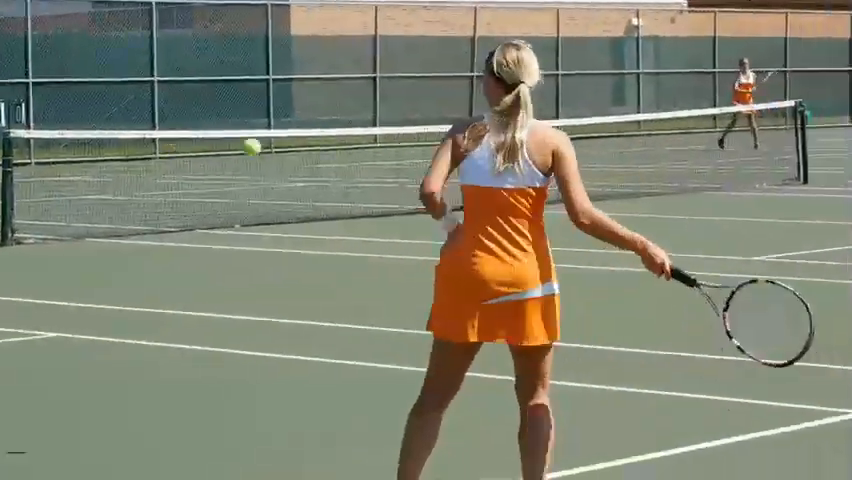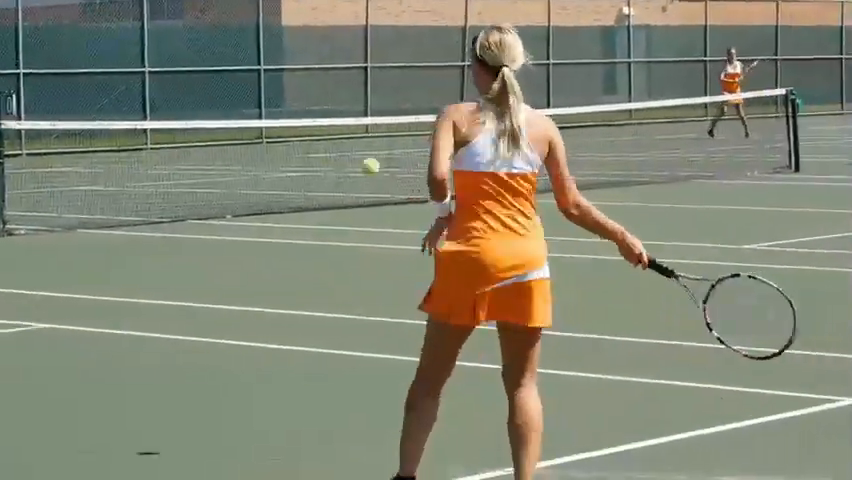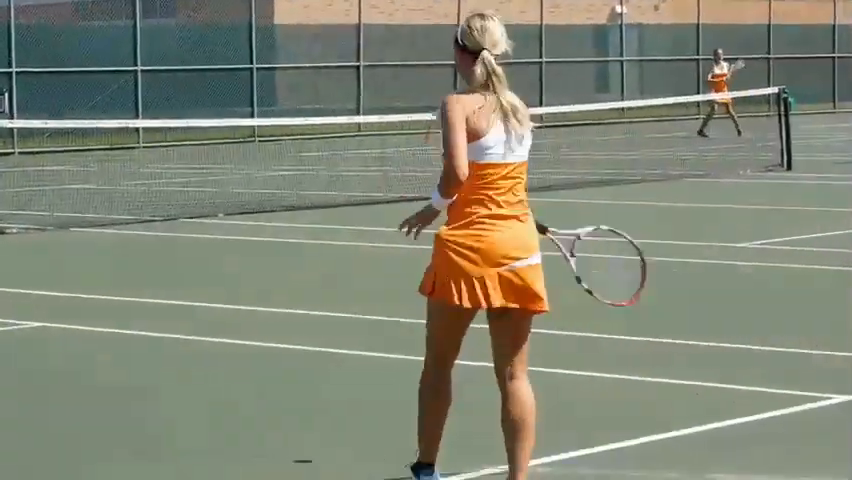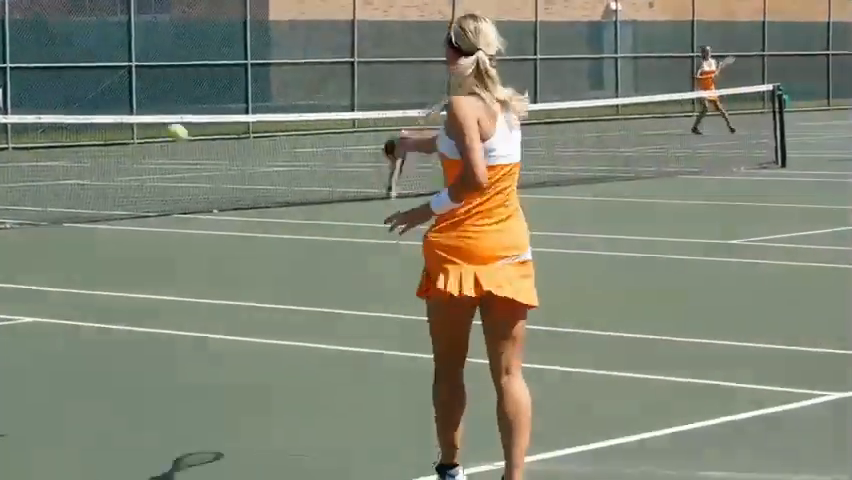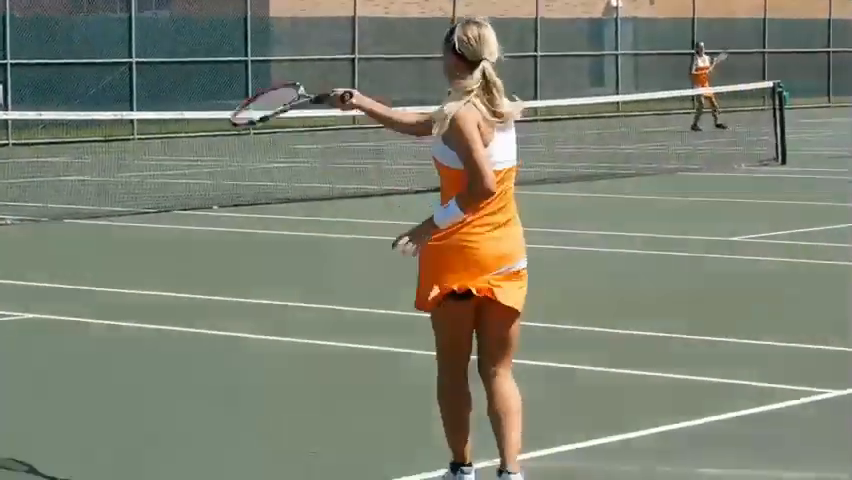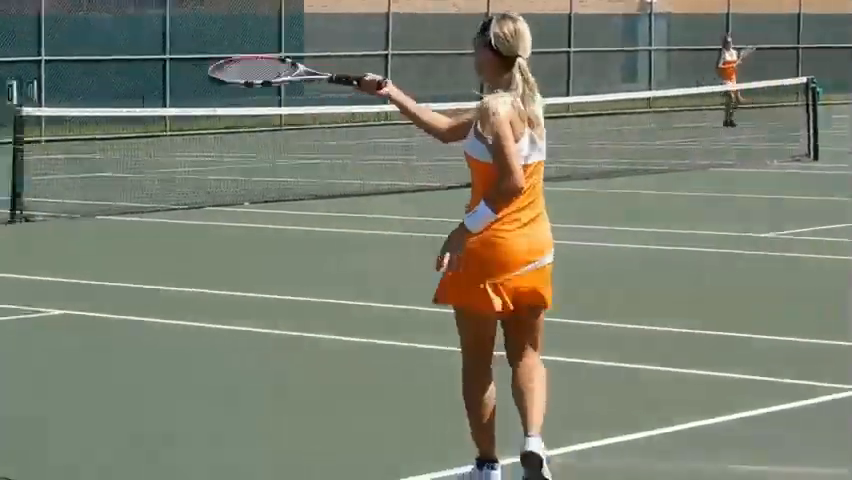
dt=0.1s
person 1, frame 1
left shoulder: (464, 133)
right shoulder: (552, 141)
left elbow: (429, 192)
right elbow: (582, 215)
left wrist: (451, 225)
right wrist: (642, 246)
left hip: (469, 277)
right hip: (527, 279)
left knee: (434, 396)
right knee: (534, 398)
person 1, frame 2
left shoulder: (455, 117)
right shoulder: (545, 126)
left elbow: (437, 177)
right elbow: (572, 203)
left wrist: (443, 216)
right wrist: (623, 236)
left hip: (466, 261)
right hip: (523, 263)
left knee: (429, 378)
right knee: (522, 384)
person 1, frame 3
left shoulder: (458, 105)
right shoulder: (518, 109)
left elbow: (457, 174)
left wrist: (432, 207)
left hip: (468, 248)
right hip: (519, 250)
left knee: (439, 367)
right knee: (514, 376)
person 1, frame 4
left shoulder: (460, 107)
right shoulder: (509, 102)
left elbow: (476, 179)
left wrist: (430, 209)
right wrist: (419, 144)
left hip: (460, 248)
right hip: (510, 250)
left knee: (449, 368)
right knee: (508, 373)
person 1, frame 5
left shoulder: (460, 114)
right shoulder: (501, 108)
left elbow: (485, 186)
right elbow: (418, 124)
left wrist: (434, 223)
right wrist: (361, 101)
left hip: (459, 254)
right hip: (506, 254)
left knee: (453, 371)
right knee: (499, 372)
person 1, frame 6
left shoulder: (492, 111)
right shoulder: (528, 103)
left elbow: (514, 184)
right elbow: (448, 127)
left wrist: (465, 228)
right wrist: (396, 95)
left hip: (489, 250)
right hip: (534, 249)
left knee: (478, 366)
right knee: (528, 355)
right ankle: (533, 440)
